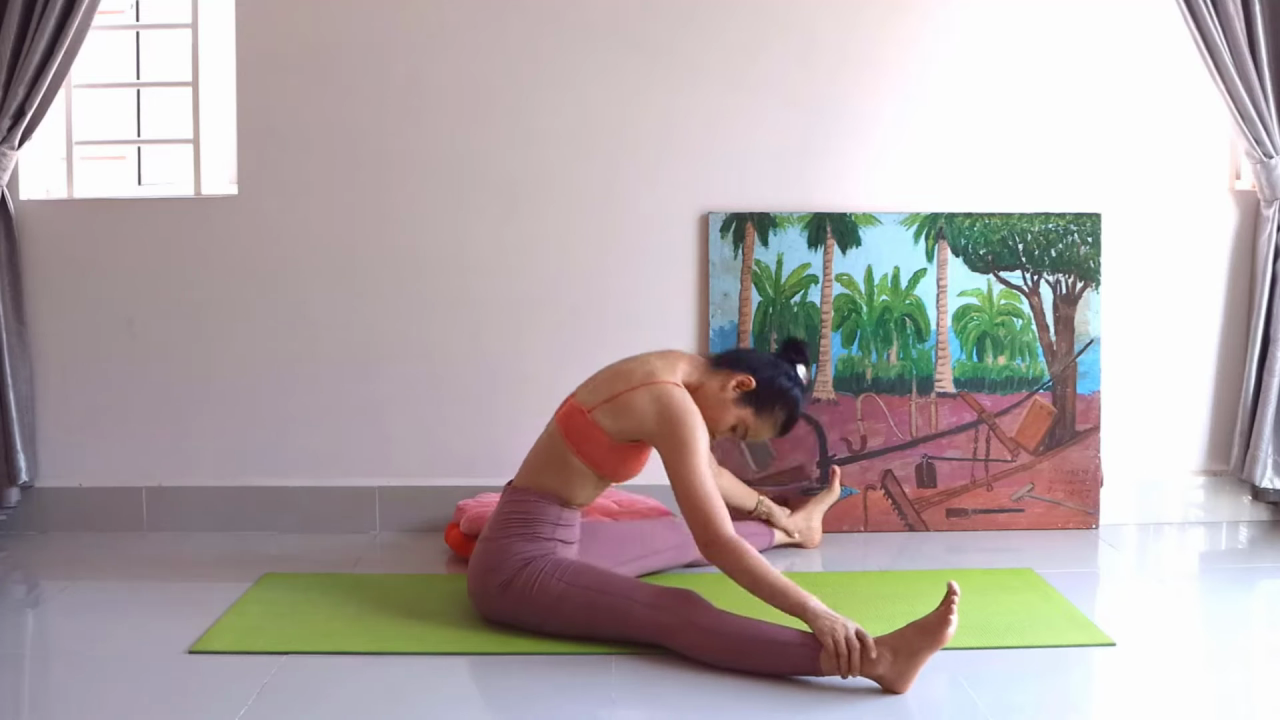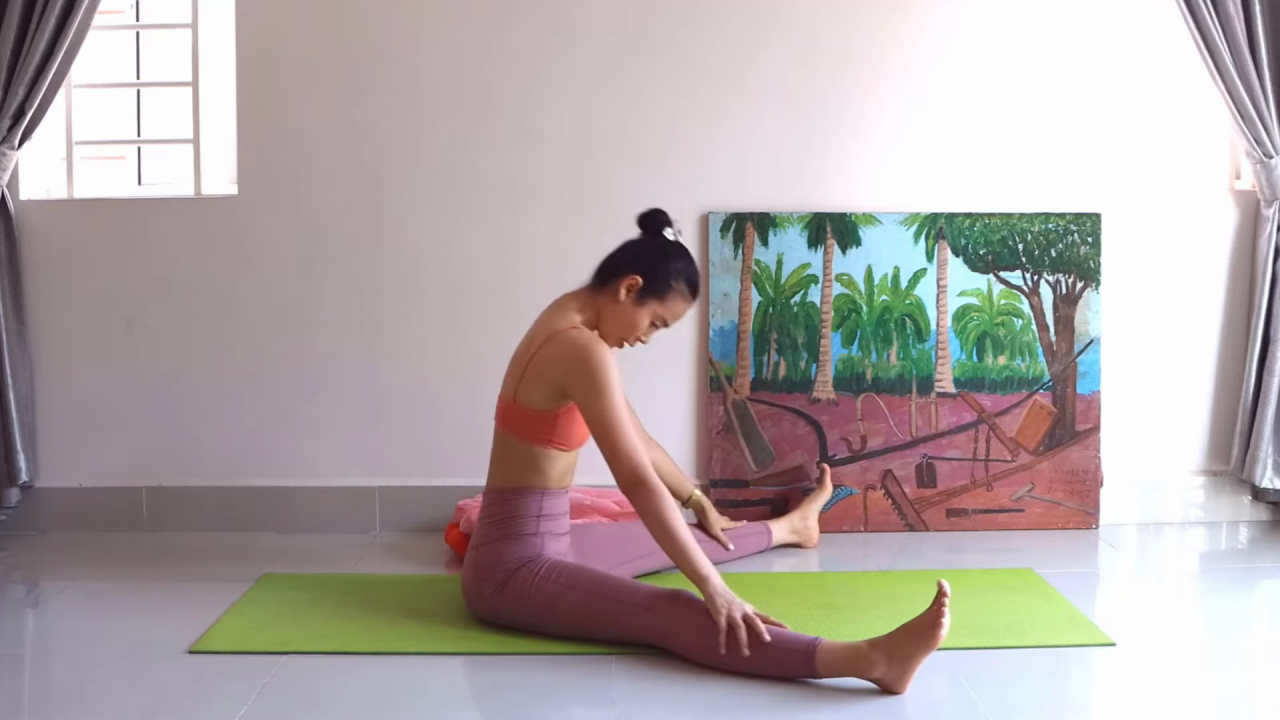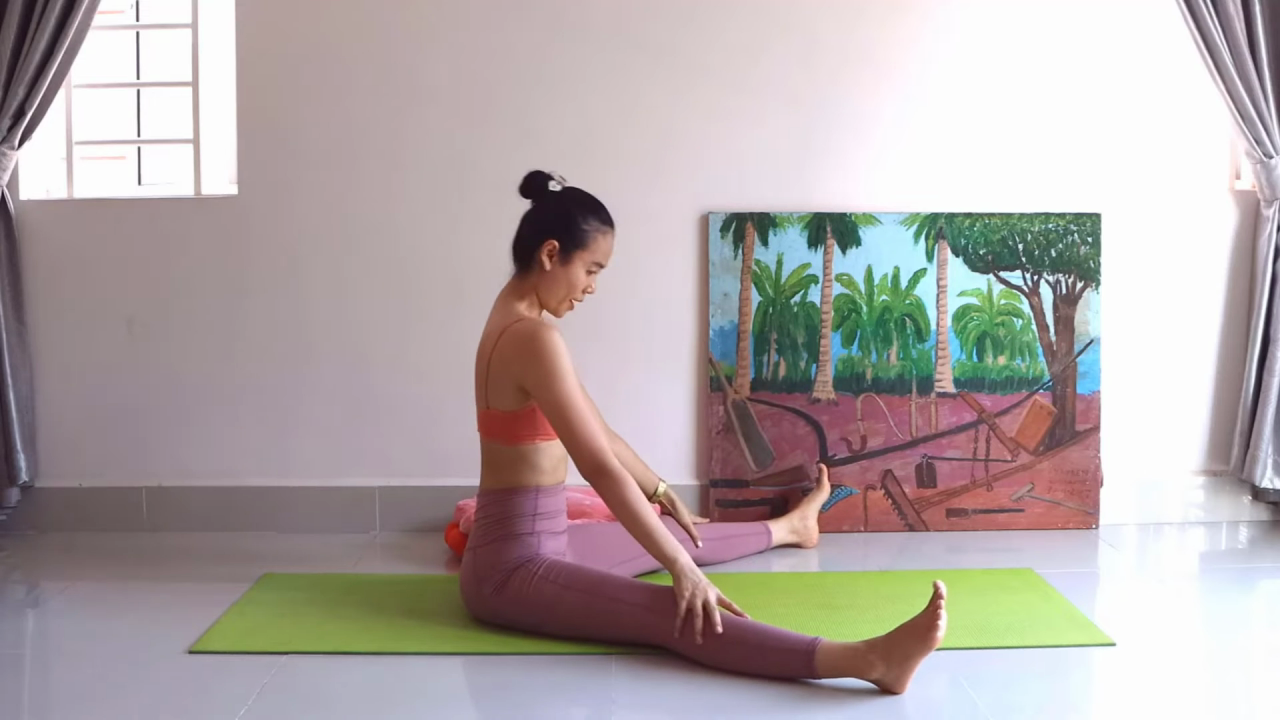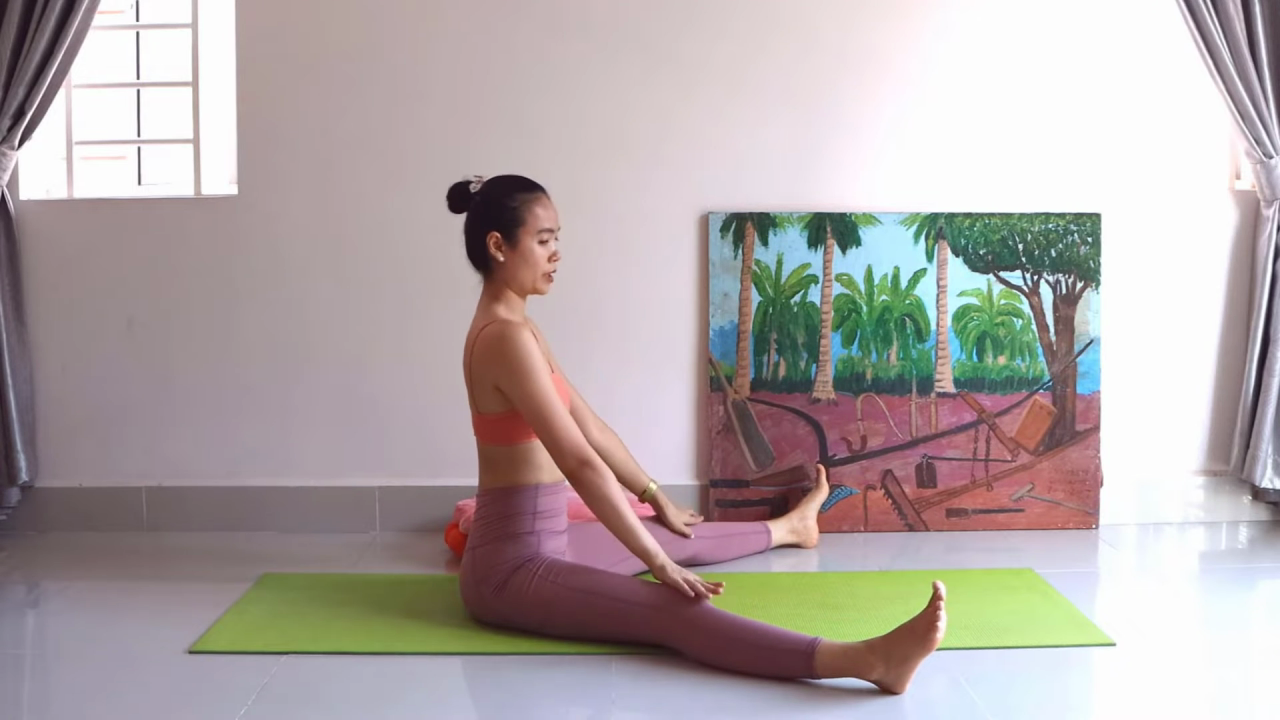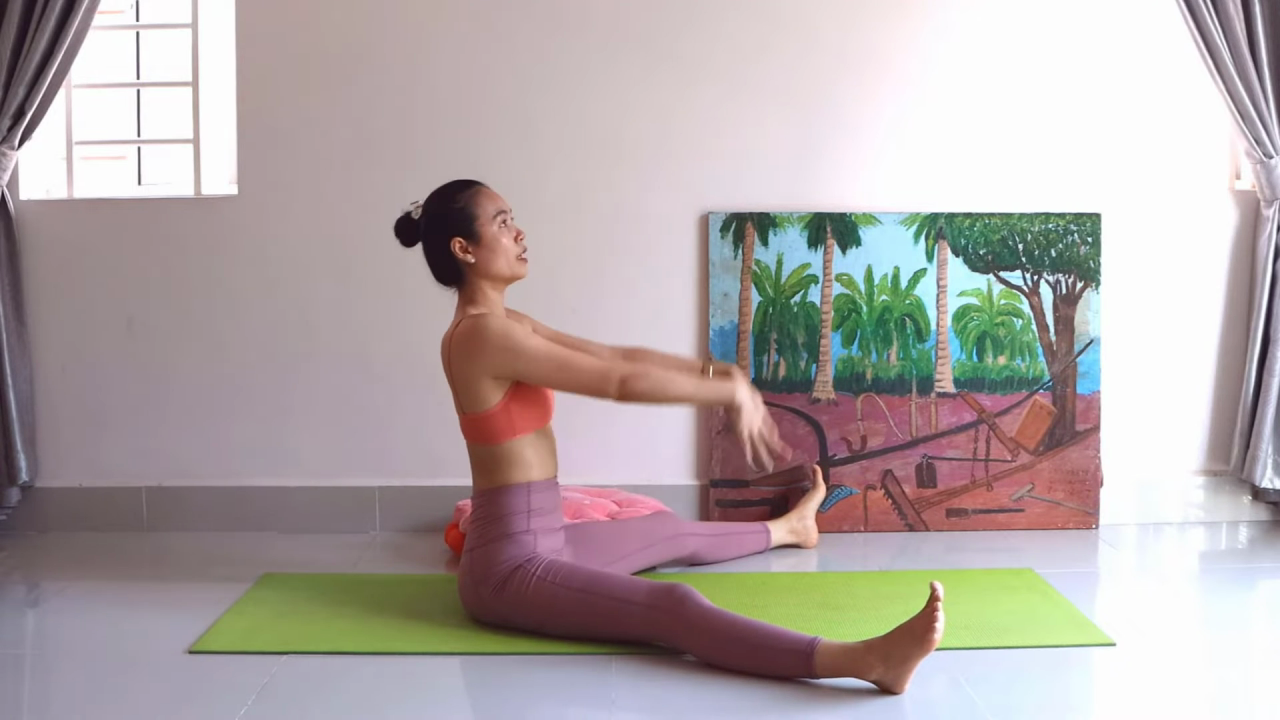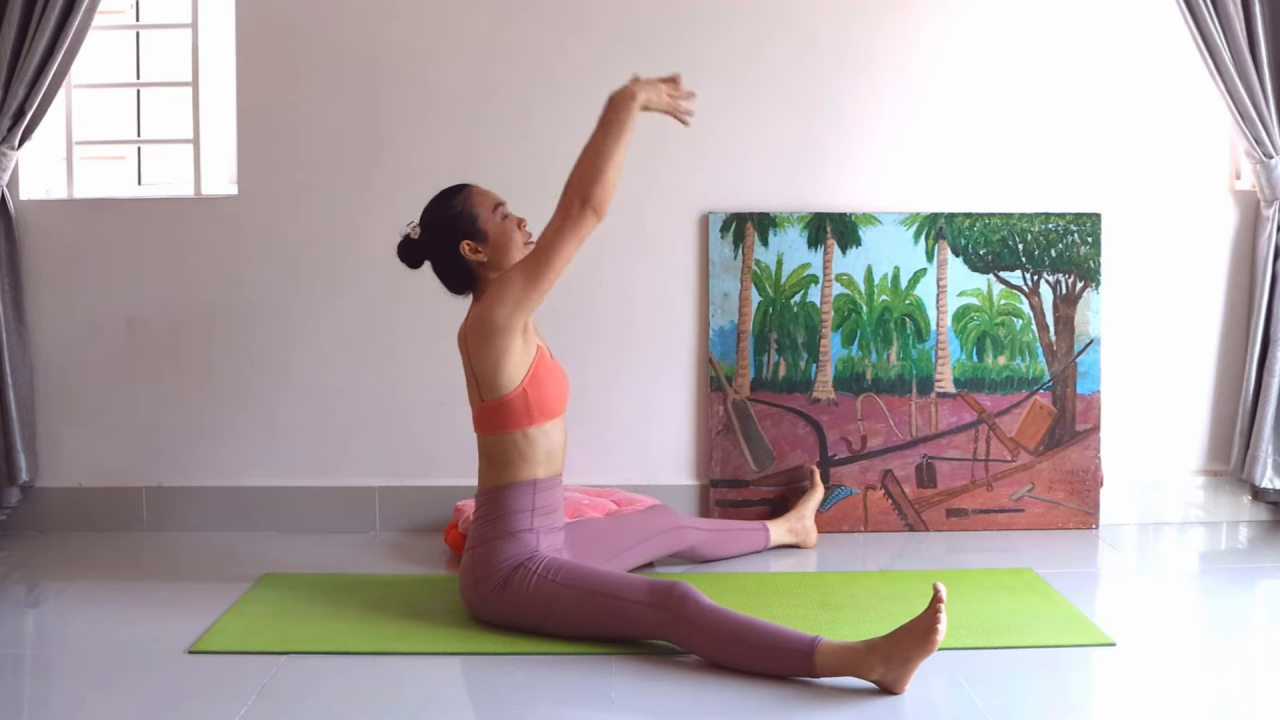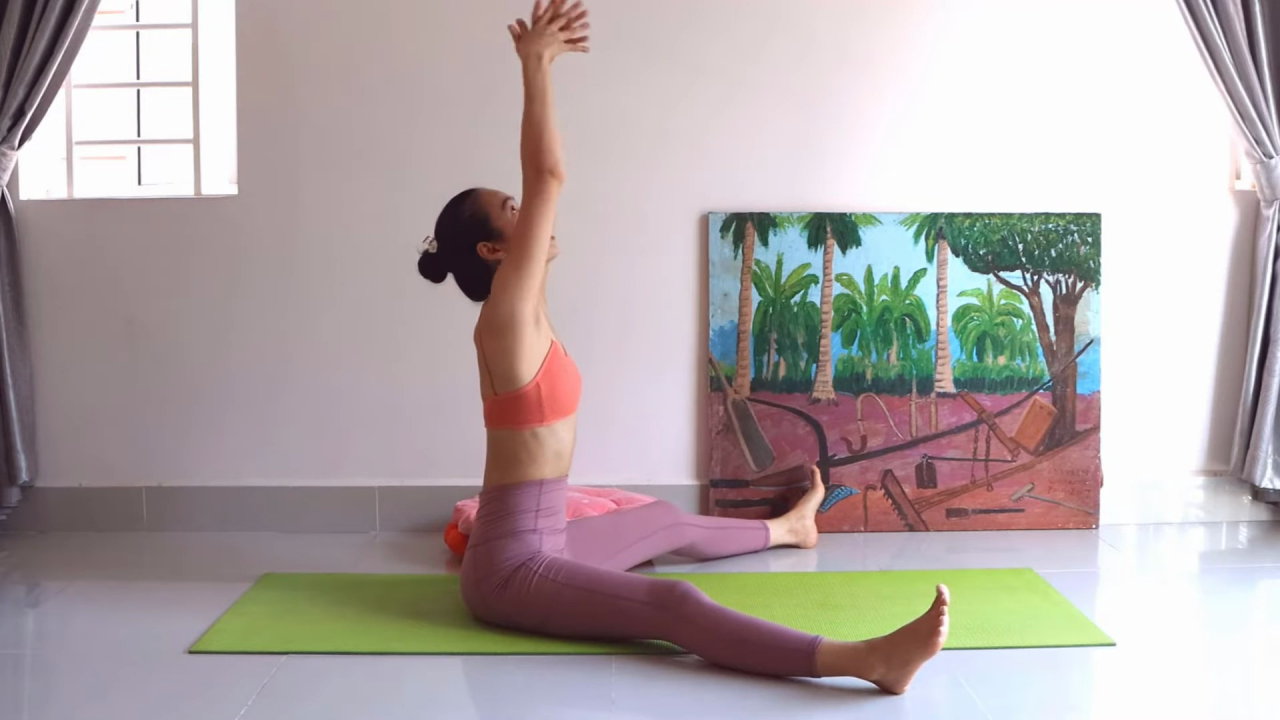
dt=0.5s
person 1, frame 1
left shoulder: (673, 372)
right shoulder: (674, 406)
left elbow: (699, 471)
right elbow: (717, 544)
left wrist: (766, 508)
right wrist: (816, 613)
left hip: (550, 540)
right hip: (518, 564)
left knee: (682, 534)
right knee: (676, 613)
left ankle: (789, 530)
right ankle: (873, 659)
person 1, frame 2
left shoulder: (568, 325)
right shoulder: (583, 351)
left elbow: (634, 439)
right elbow: (638, 483)
left wrist: (698, 504)
right wrist: (713, 589)
left hip: (545, 541)
right hip: (514, 567)
left knee: (677, 539)
right knee: (675, 614)
left ankle: (787, 528)
right ankle: (869, 659)
person 1, frame 3
left shoulder: (518, 320)
right shoulder: (533, 338)
left elbow: (599, 434)
right elbow: (600, 468)
left wrist: (665, 497)
right wrist: (682, 569)
left hip: (541, 541)
right hip: (512, 567)
left knee: (673, 533)
right knee: (673, 613)
left ankle: (787, 528)
right ankle: (868, 660)
person 1, frame 4
left shoulder: (512, 327)
right shoulder: (506, 338)
left elbow: (590, 426)
right elbow: (580, 462)
left wrist: (655, 496)
right wrist: (657, 562)
left hip: (542, 541)
right hip: (511, 567)
left knee: (672, 535)
right knee: (675, 611)
left ankle: (789, 528)
right ankle: (869, 660)
person 1, frame 5
left shoulder: (505, 323)
right shoulder: (481, 334)
left elbow: (613, 355)
right elbow: (618, 382)
left wrist: (709, 372)
right wrist: (726, 393)
left hip: (541, 542)
right hip: (509, 567)
left knee: (668, 531)
right knee: (673, 606)
left ankle: (784, 528)
right ankle: (867, 660)
person 1, frame 6
left shoulder: (507, 317)
right shoulder: (493, 318)
left elbow: (579, 210)
right elbow: (587, 210)
left wrist: (621, 111)
right wrist: (626, 106)
left hip: (537, 539)
right hip: (511, 566)
left knee: (664, 525)
right knee: (674, 606)
left ankle: (785, 528)
right ankle: (867, 660)
person 1, frame 7
left shoulder: (519, 315)
right shoulder: (507, 314)
left elbow: (543, 178)
right elbow: (549, 176)
left wrist: (540, 61)
right wrist: (535, 63)
left hip: (539, 541)
right hip: (512, 567)
left knee: (664, 521)
right knee: (674, 605)
left ankle: (784, 528)
right ankle: (867, 660)
